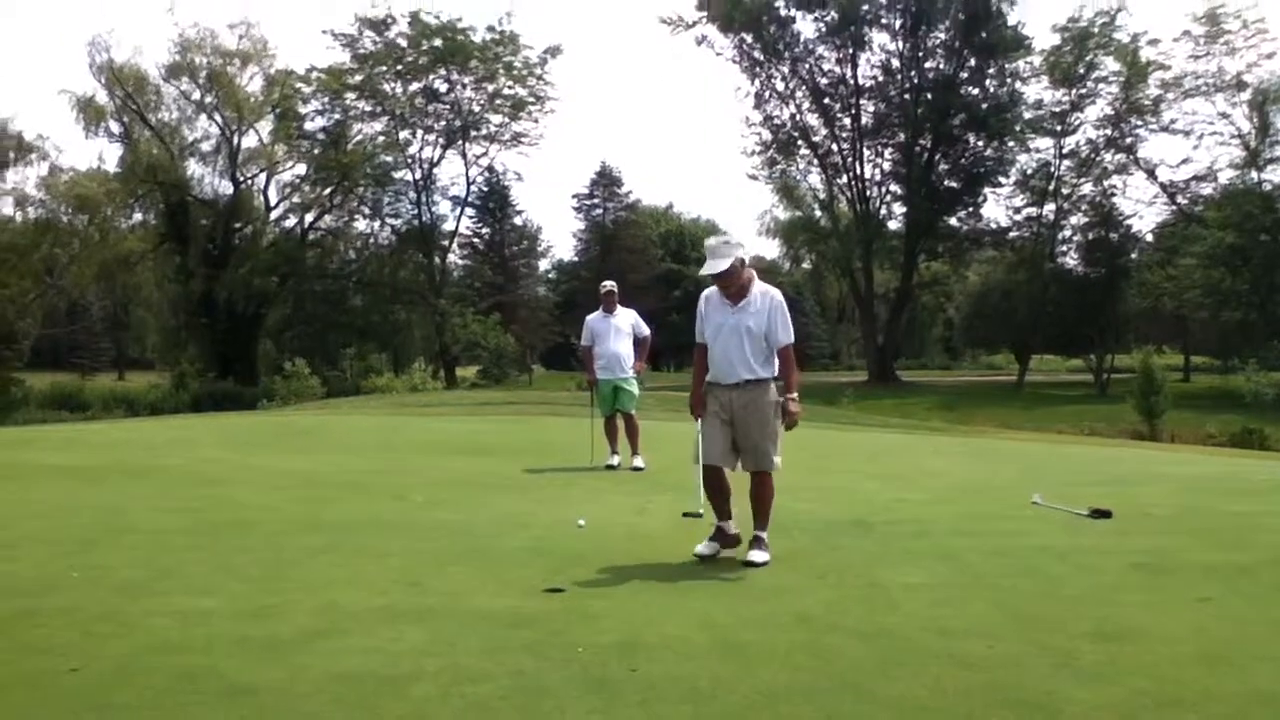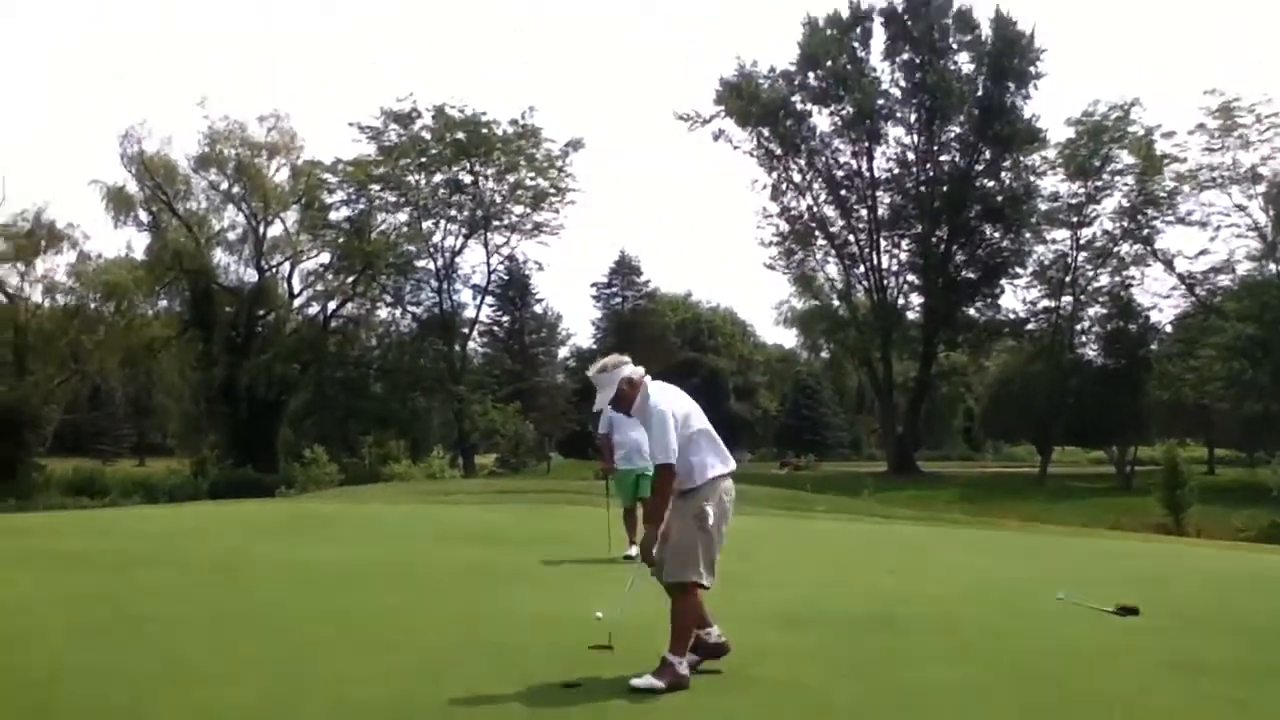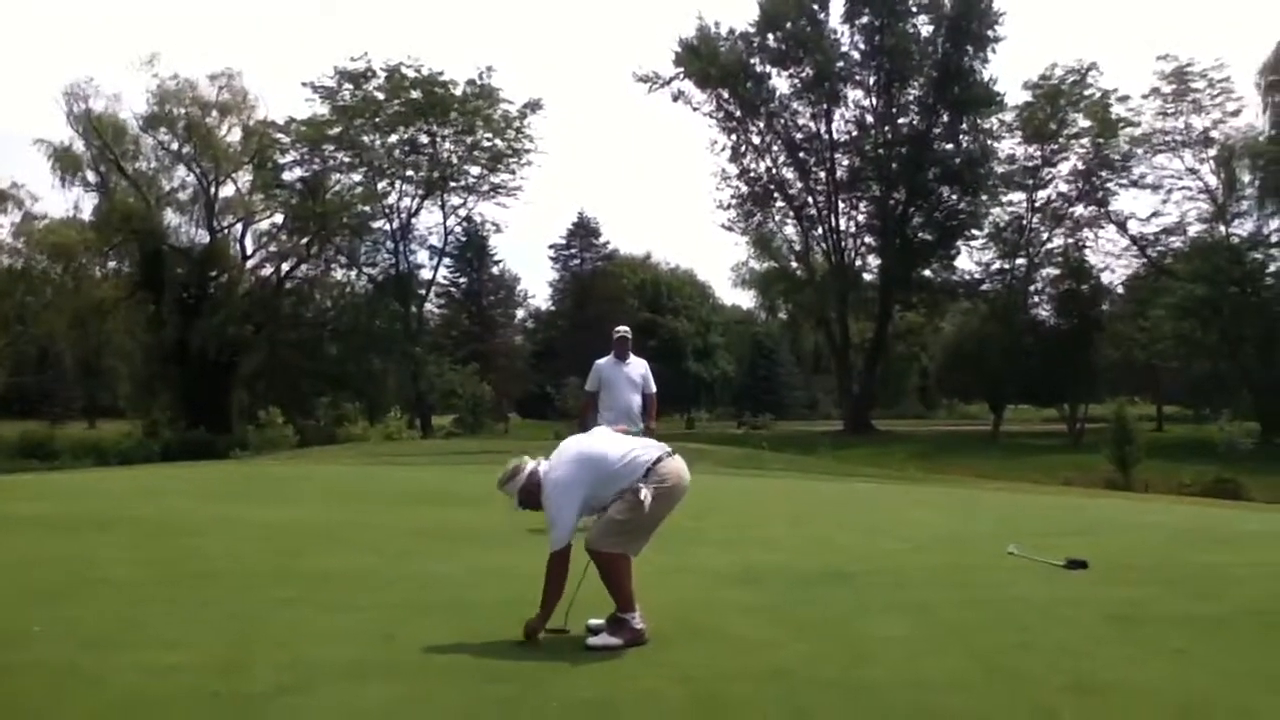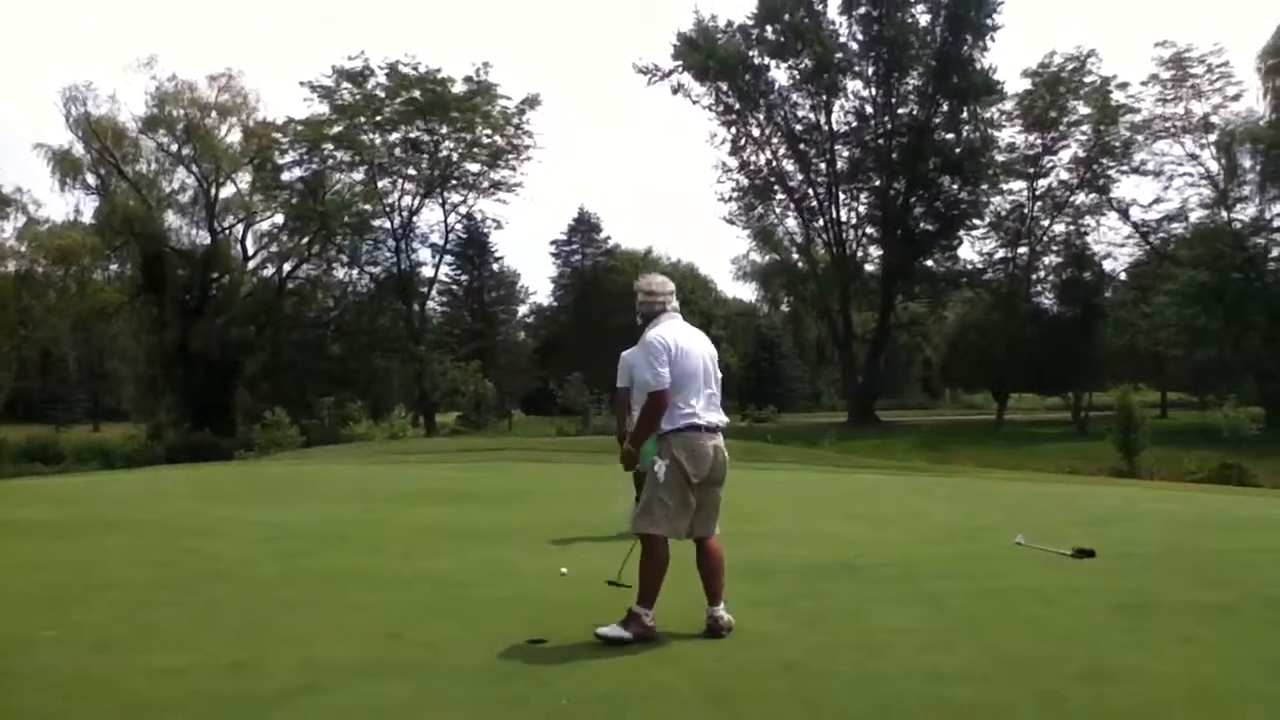
dt=1s
person 1, frame 1
left shoulder: (769, 298)
right shoulder: (707, 299)
left elbow: (785, 350)
left wrist: (791, 396)
right wrist: (697, 389)
left hip: (756, 393)
right hip: (717, 394)
left knee: (761, 469)
right knee: (711, 466)
left ankle: (760, 538)
right ankle: (725, 529)
person 1, frame 2
left shoulder: (656, 406)
right shoulder: (654, 396)
left elbow: (666, 472)
left wrist: (651, 530)
right wrist: (655, 516)
left hip: (707, 489)
right hip: (690, 490)
left knee: (683, 575)
right knee: (666, 568)
left ankle: (677, 665)
right ankle: (709, 635)
person 1, frame 3
left shoulder: (555, 488)
right shoulder: (564, 452)
left elbow: (559, 558)
right elbow: (621, 430)
left wrist: (541, 618)
left hip: (660, 478)
right hip: (671, 466)
left knee: (601, 545)
right knee: (615, 542)
left ankle: (630, 624)
right ankle: (625, 615)
person 1, frame 4
left shoulder: (655, 340)
right shoulder: (699, 336)
left elbow: (658, 400)
right elbow: (718, 391)
left wrist: (632, 444)
left hip: (681, 443)
right hip: (713, 442)
left knee: (655, 530)
right knee: (705, 533)
left ankle: (641, 619)
right ankle: (717, 613)
